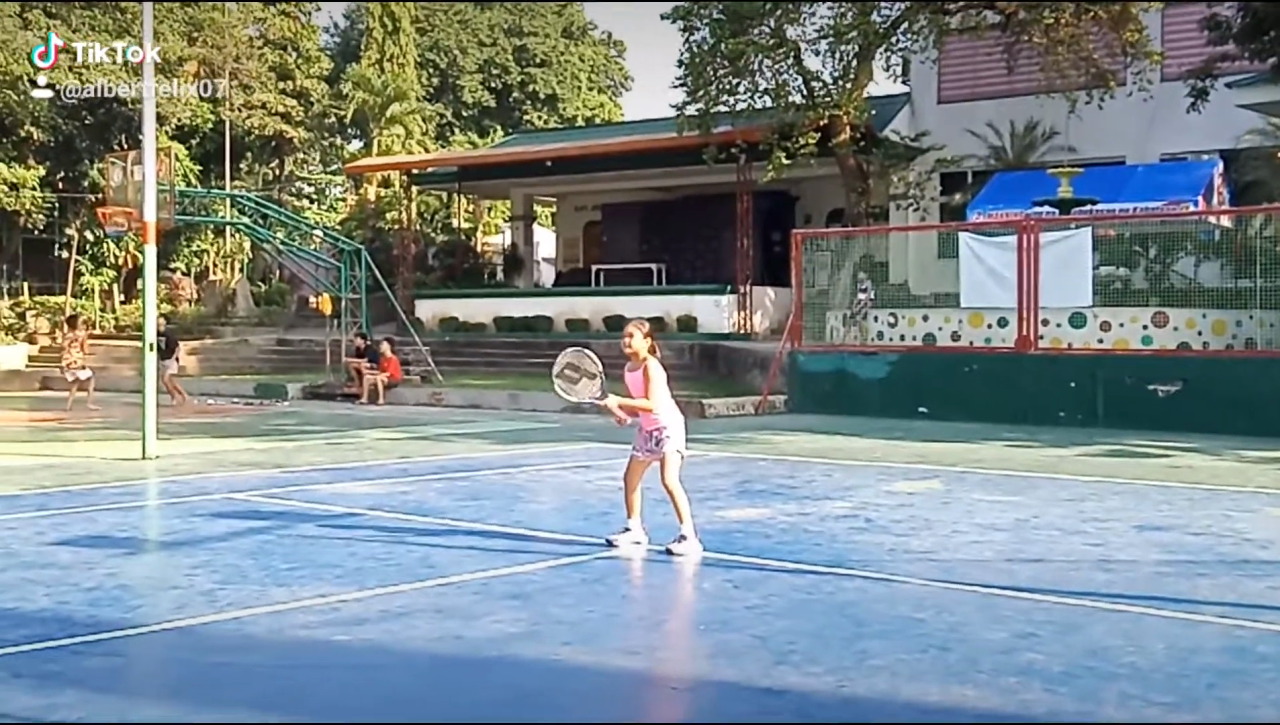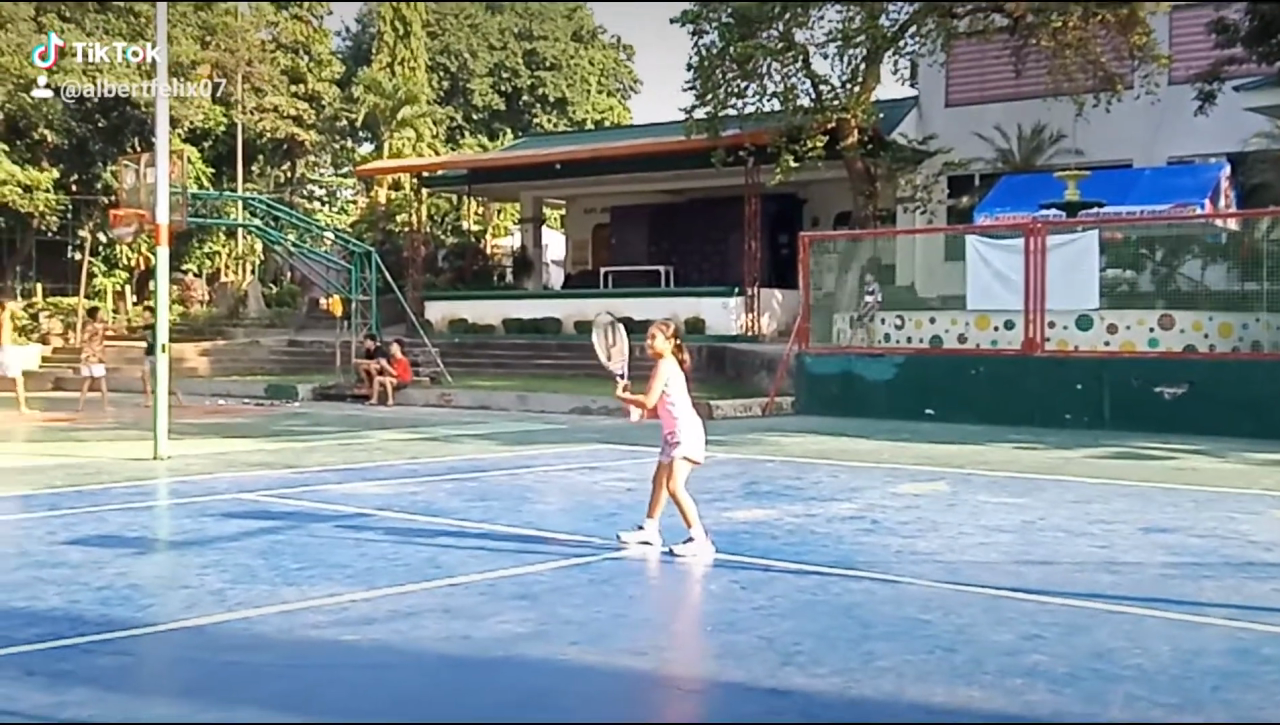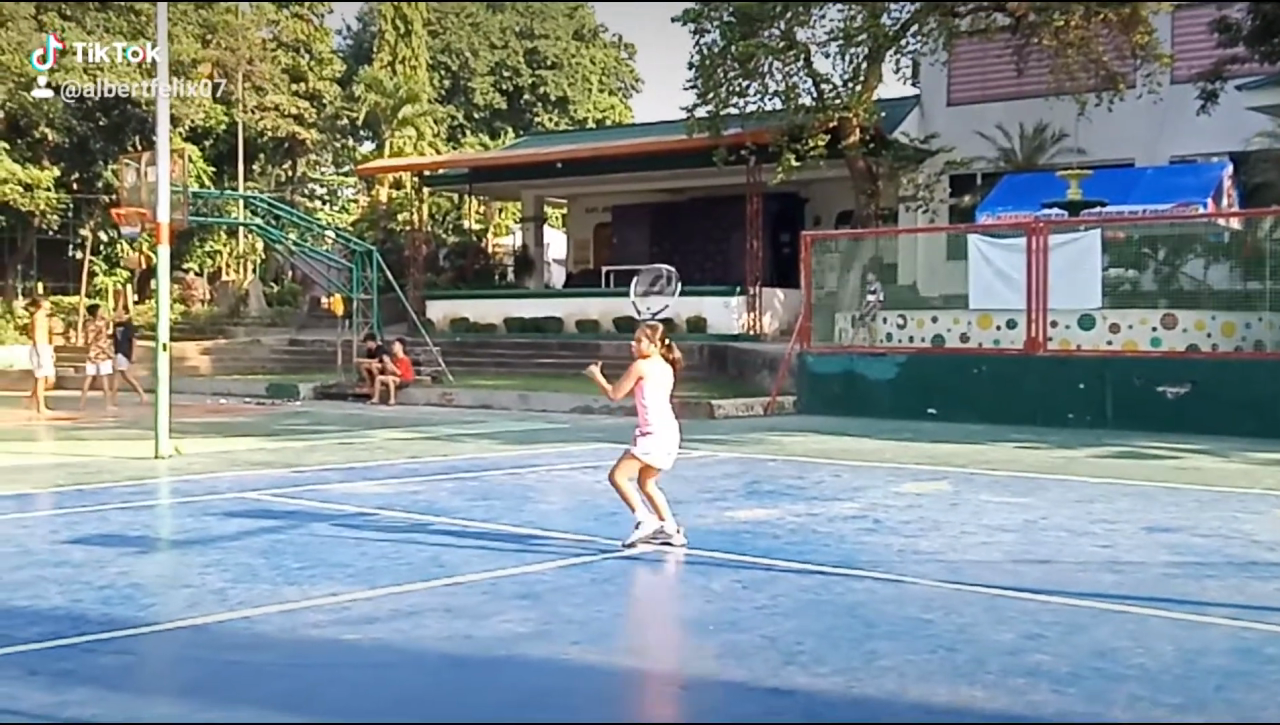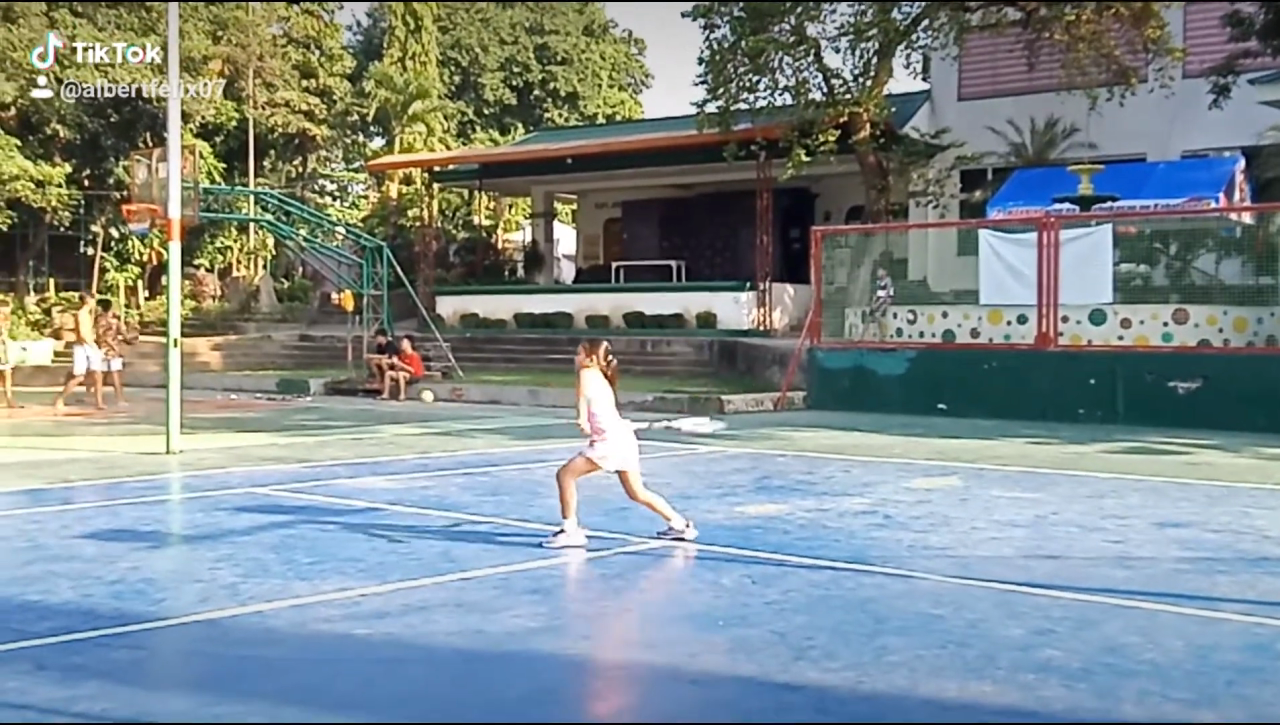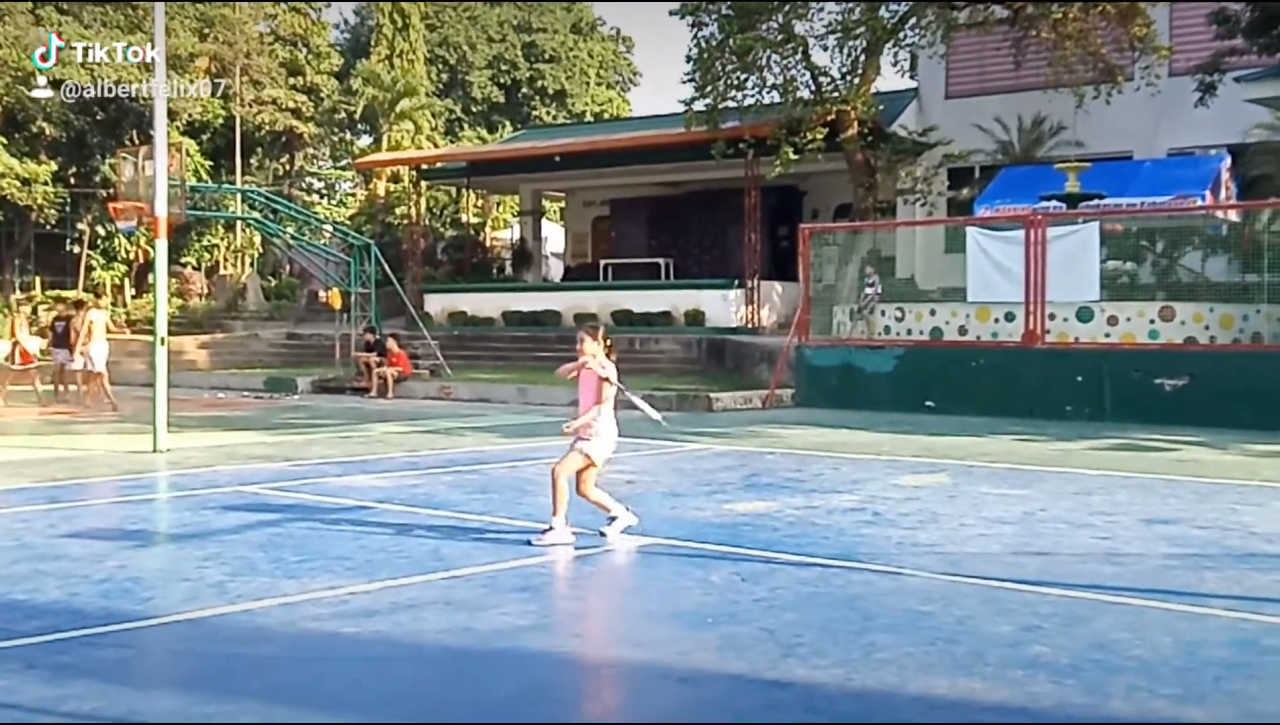
dt=0.4s
person 1, frame 1
left shoulder: (651, 366)
right shoulder: (629, 368)
left elbow: (651, 404)
left wrist: (618, 401)
right wrist: (623, 412)
left hip: (668, 427)
right hip: (647, 430)
left knee: (670, 480)
right knee: (631, 478)
left ankle: (689, 536)
right ankle: (635, 529)
person 1, frame 2
left shoulder: (664, 365)
right shoulder: (668, 365)
left elbow: (649, 402)
right elbow: (659, 407)
left wrist: (622, 396)
right wrist: (633, 401)
left hip: (685, 431)
right hip: (674, 433)
left knee: (674, 486)
right knee: (660, 480)
left ankle: (699, 539)
right ankle: (649, 529)
person 1, frame 3
left shoulder: (641, 366)
right shoulder: (667, 367)
left elbow: (616, 394)
left wrist: (597, 376)
left hip: (653, 434)
right hip: (669, 432)
left knee: (617, 476)
right knee: (645, 483)
left ankle: (644, 519)
right ankle: (670, 530)
person 1, frame 4
left shoulder: (588, 373)
right shoulder: (604, 380)
left elbow: (584, 397)
left wrist: (584, 422)
left hip: (608, 440)
right hip: (624, 438)
left knee: (564, 475)
right knee: (636, 491)
left ankle: (571, 531)
right ankle: (680, 524)
person 1, frame 5
left shoulder: (607, 368)
right shoulder: (585, 364)
left elbow: (604, 406)
right elbow: (561, 373)
left wrist: (578, 422)
right wrist: (581, 363)
left hip: (601, 433)
right hip: (587, 433)
left knee: (560, 471)
right knee: (582, 486)
left ankle: (559, 529)
right ankle: (622, 515)
